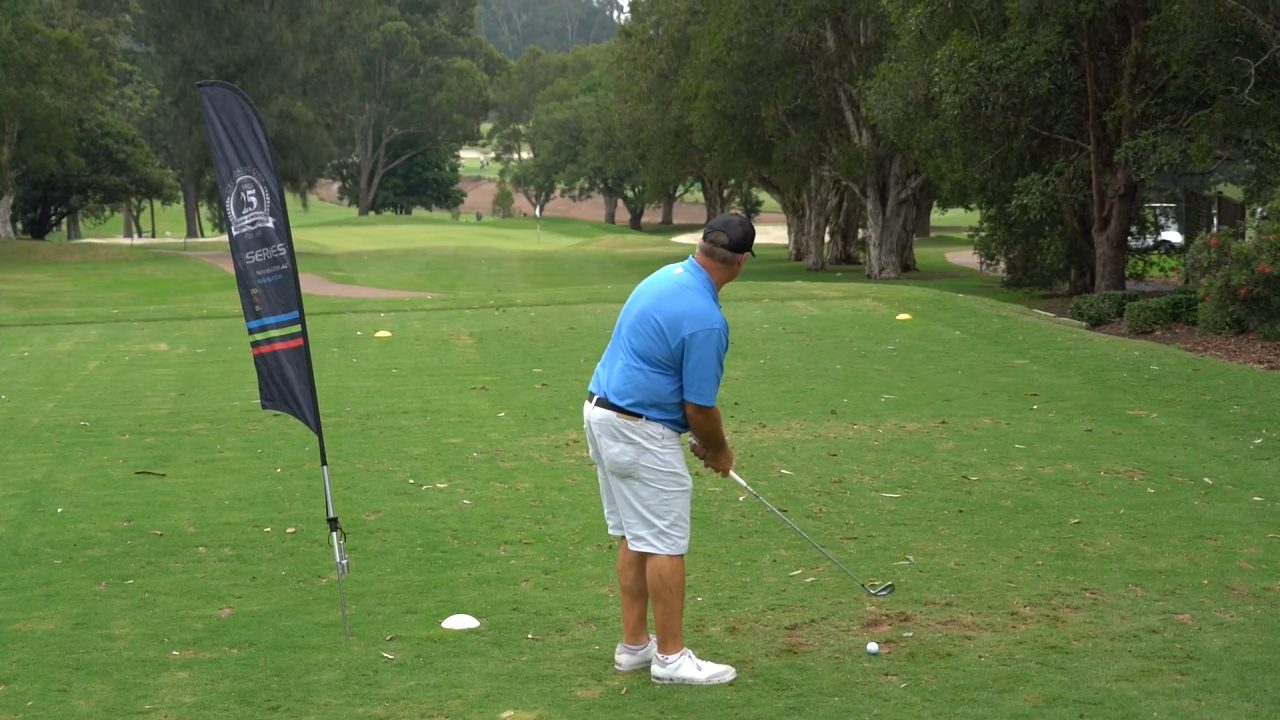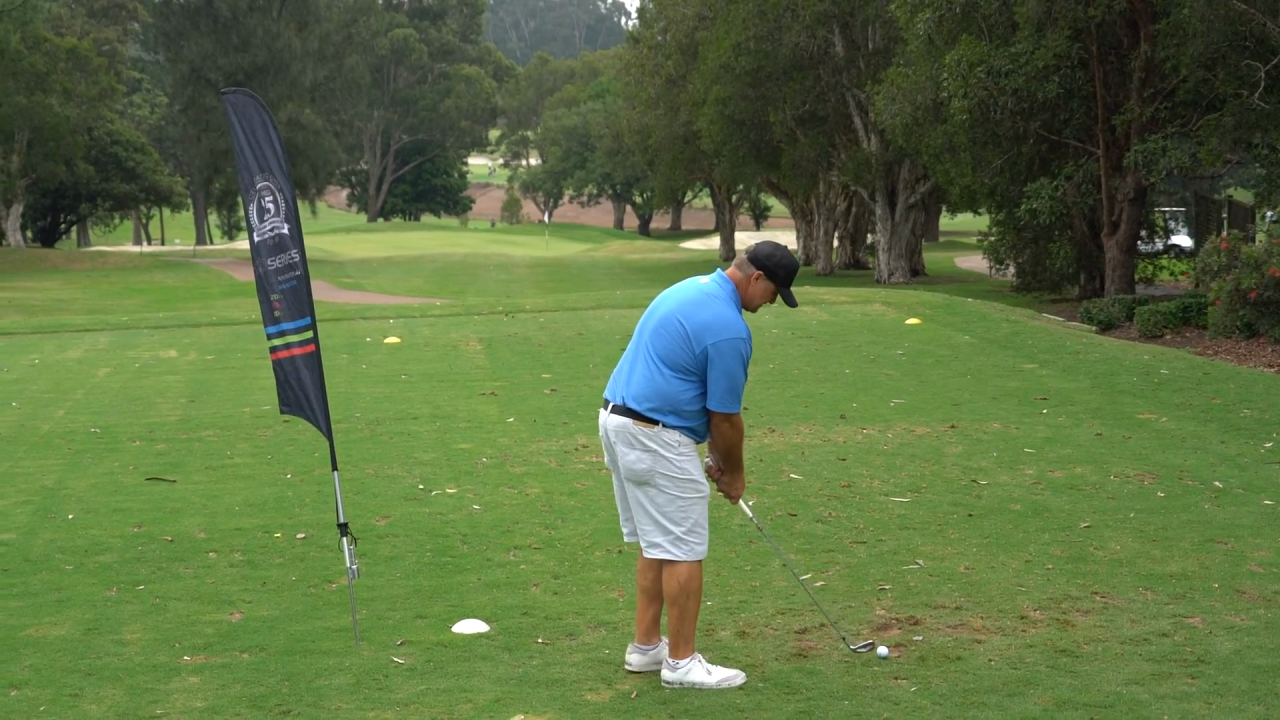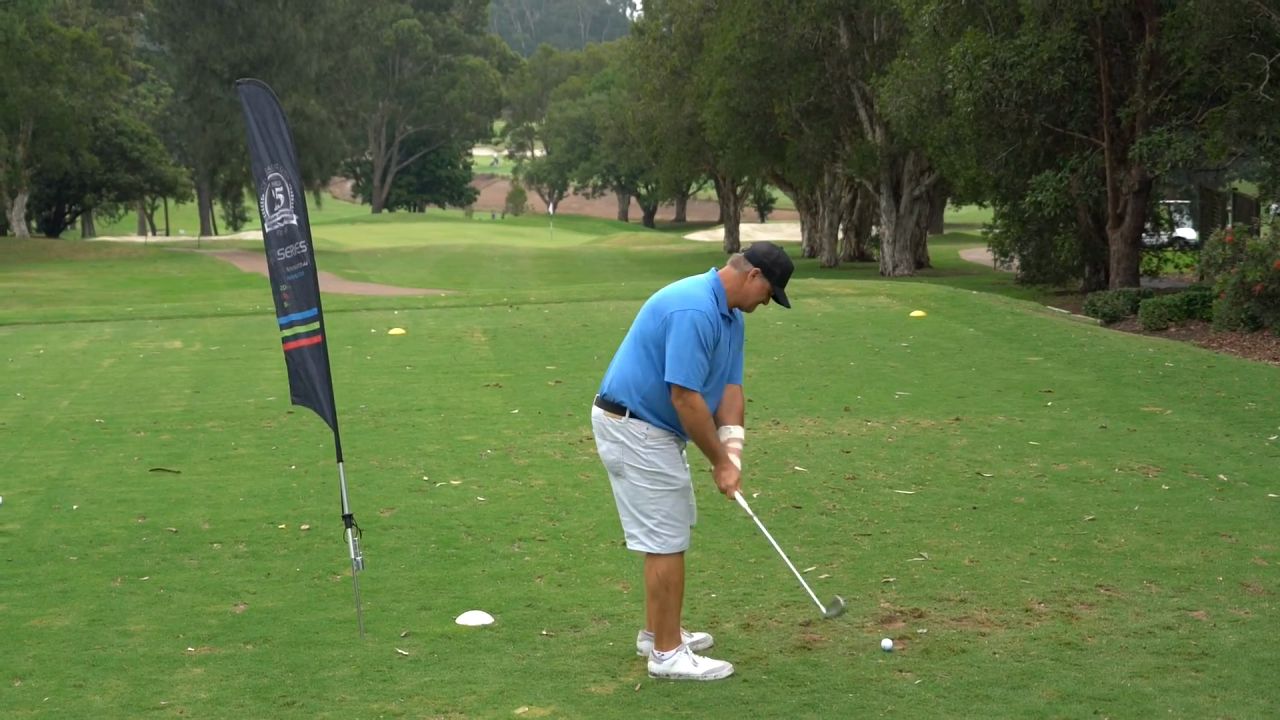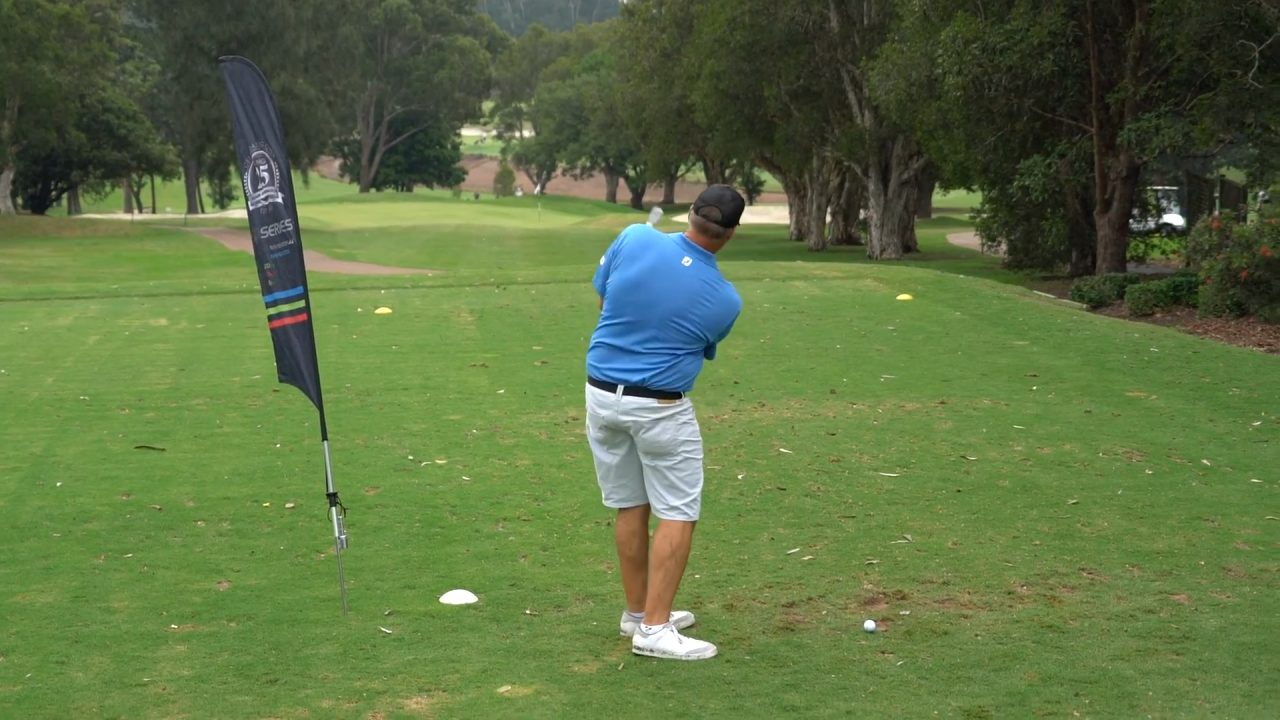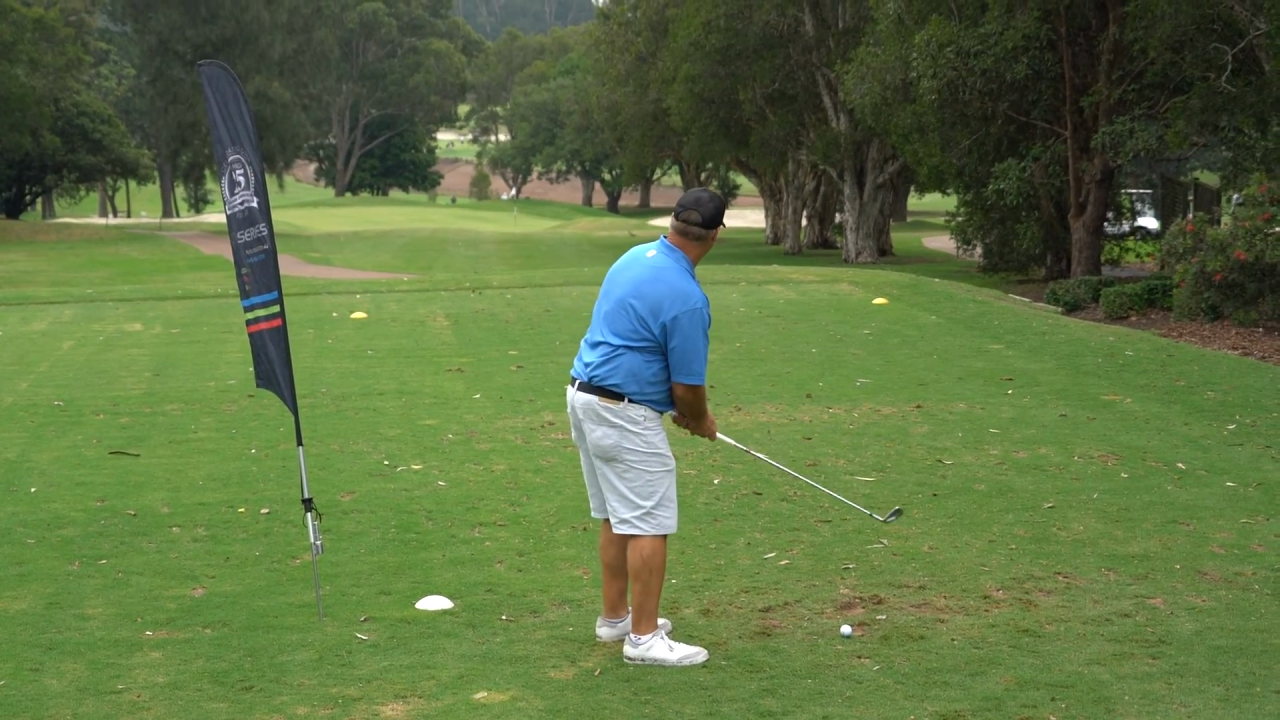
dt=1s
person 1, frame 1
left shoulder: (668, 276)
right shoulder: (705, 318)
right elbow: (699, 407)
left wrist: (704, 440)
right wrist: (719, 450)
left hip: (605, 414)
right hip: (640, 430)
left knee: (634, 537)
right knee: (665, 543)
left ankle: (634, 644)
right ankle: (671, 656)
person 1, frame 2
left shoulder: (693, 289)
right shoulder: (728, 328)
right elbow: (726, 417)
left wrist: (715, 457)
right wrist: (734, 472)
left hip: (619, 420)
right hip: (654, 436)
left knee: (655, 542)
right knee: (683, 549)
left ankle: (646, 646)
right ankle: (681, 661)
person 1, frame 3
left shoulder: (732, 320)
right shoulder: (693, 307)
left elbow: (730, 387)
right elbow: (684, 397)
left wrist: (732, 450)
right wrist: (719, 460)
left hip: (654, 429)
right hip: (635, 429)
left knee: (672, 531)
right knee: (665, 541)
left ankle: (657, 630)
right ankle: (667, 653)
person 1, frame 4
left shoulder: (634, 241)
right shoulder: (724, 300)
left elbow: (604, 292)
left hip: (601, 394)
right hip: (660, 408)
left knee: (630, 507)
right knee: (676, 514)
left ankle: (637, 612)
right ankle: (654, 628)
person 1, frame 5
left shoulder: (635, 257)
right shoulder: (687, 298)
right elbow: (686, 388)
left wrist: (683, 411)
right wrist: (701, 420)
left hip: (585, 396)
right hip: (623, 413)
left knee: (617, 517)
right knee: (649, 524)
left ankle: (615, 617)
right ankle: (644, 637)
